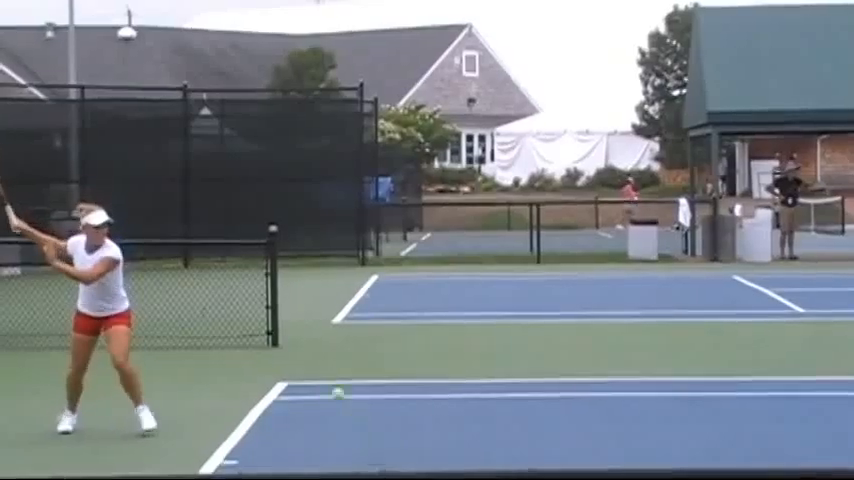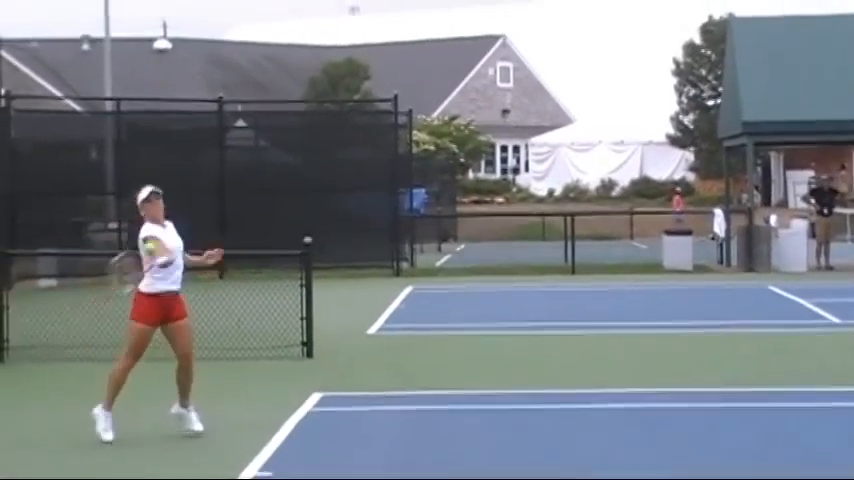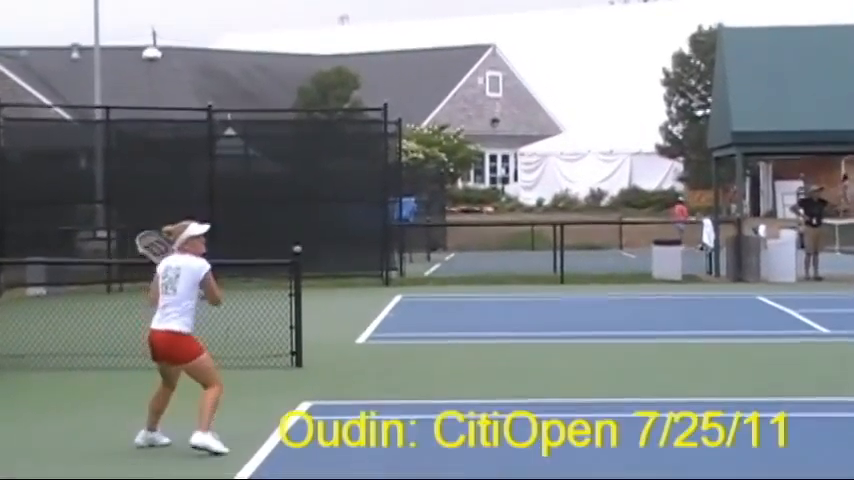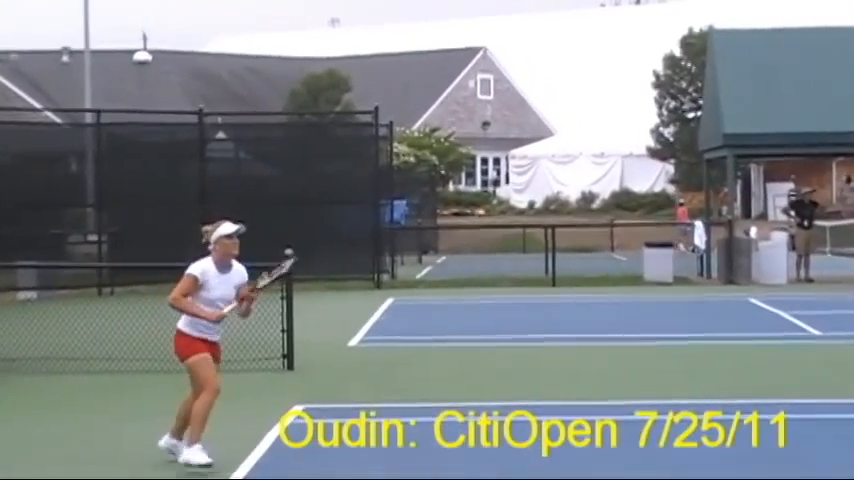
dt=0.5s
person 1, frame 1
left shoulder: (111, 253)
right shoulder: (76, 242)
left elbow: (87, 277)
right elbow: (54, 245)
left wrist: (56, 264)
right wrist: (25, 229)
left hip: (116, 314)
right hip: (86, 314)
left knee: (120, 361)
right knee: (76, 370)
left ankle: (140, 409)
right ankle: (70, 412)
person 1, frame 2
left shoulder: (169, 226)
right shoulder: (148, 231)
right elbow: (158, 259)
left wrist: (202, 260)
right wrist: (159, 259)
left hip: (172, 299)
right hip: (149, 299)
left knee: (187, 358)
right knee: (129, 359)
left ankle: (185, 408)
right ankle: (104, 411)
person 1, frame 3
left shoulder: (164, 264)
right shoulder: (199, 265)
left elbow: (154, 299)
right elbow: (216, 300)
left hip: (157, 334)
right hip: (177, 337)
left knee: (167, 384)
right knee: (214, 385)
left ankle: (149, 432)
right ankle: (202, 434)
person 1, frame 4
left shoulder: (239, 272)
right shoulder: (201, 269)
left elbow: (244, 313)
right elbow: (174, 299)
left wrist: (248, 302)
right wrist: (204, 314)
left hip: (212, 340)
right hip: (190, 337)
left knee: (199, 393)
right knee: (211, 388)
left ankle: (173, 438)
right ankle: (192, 447)
